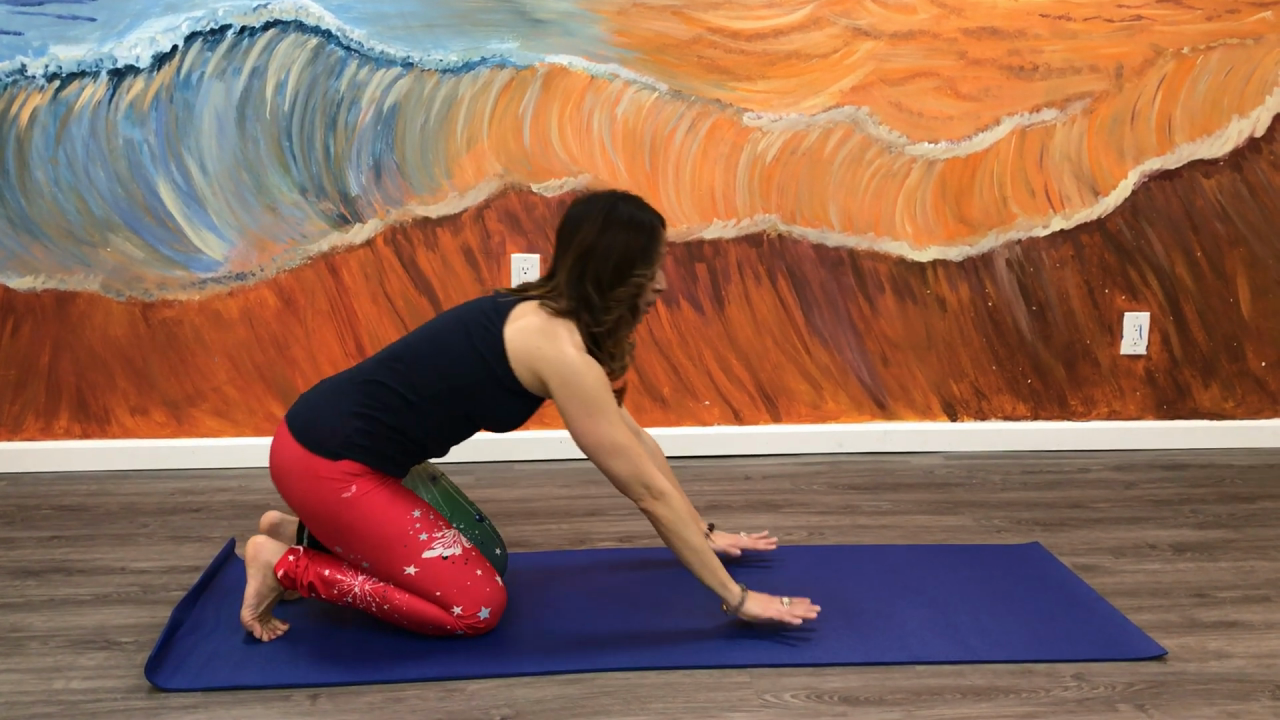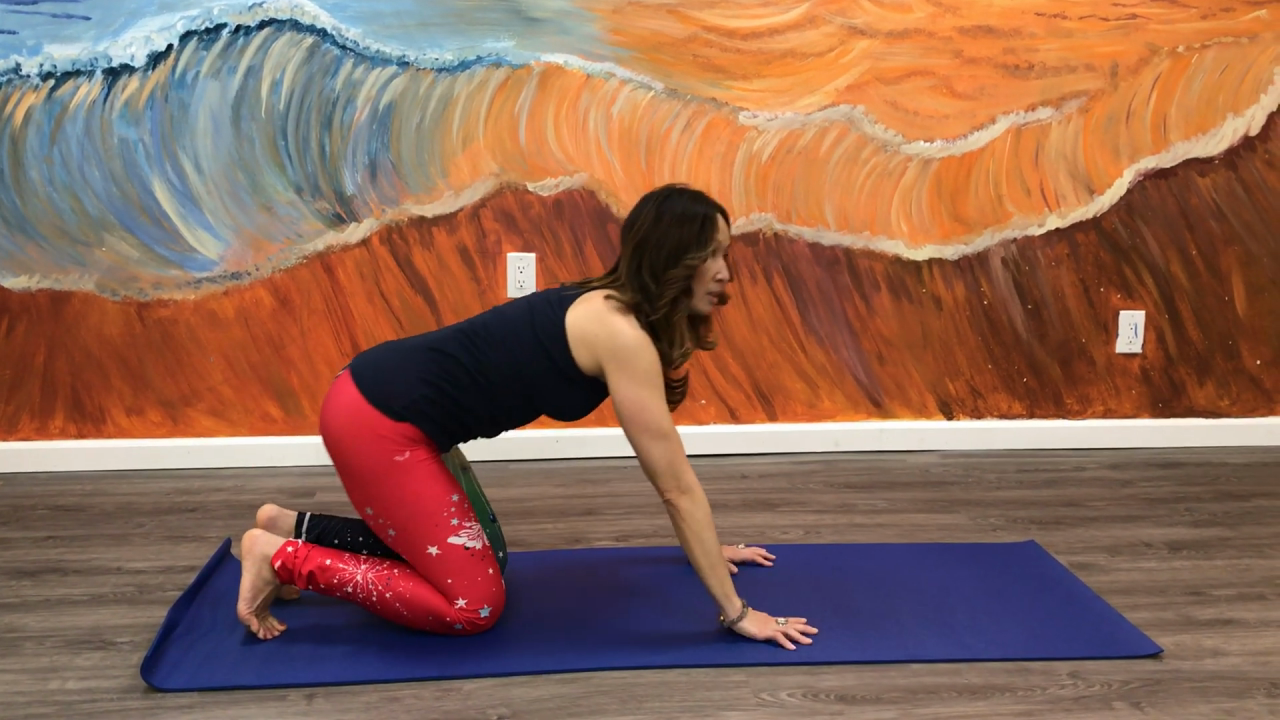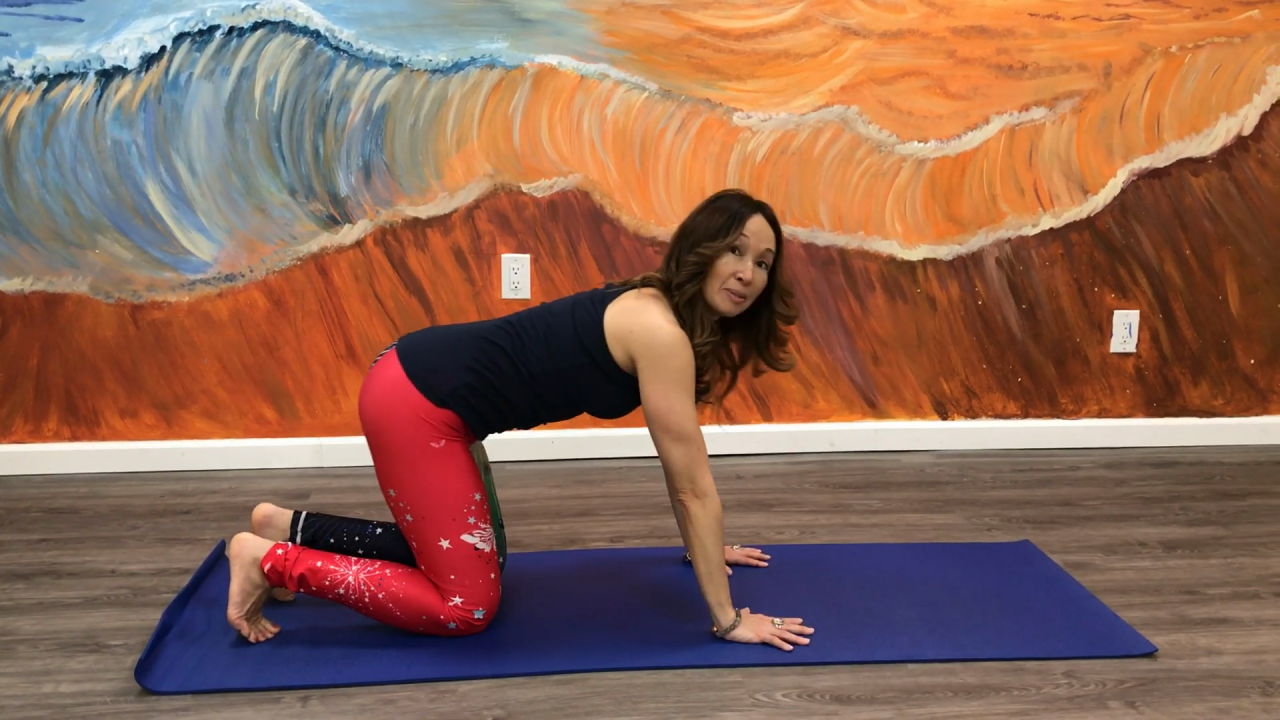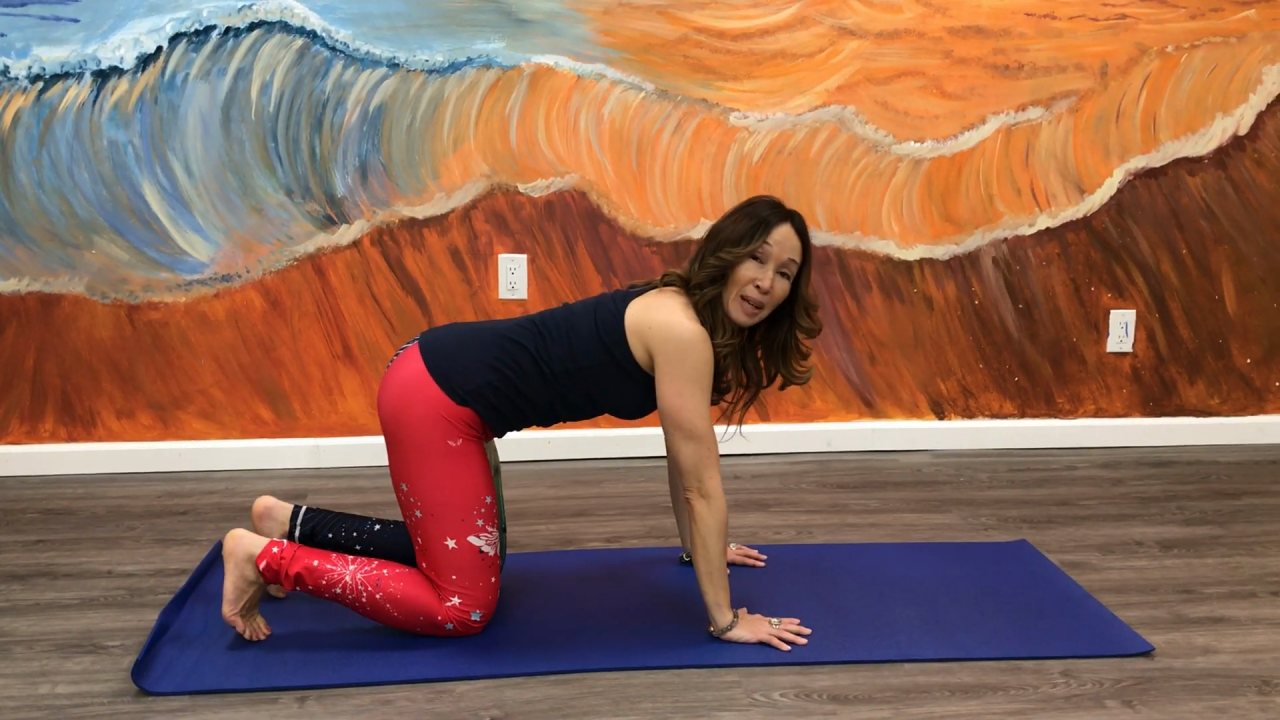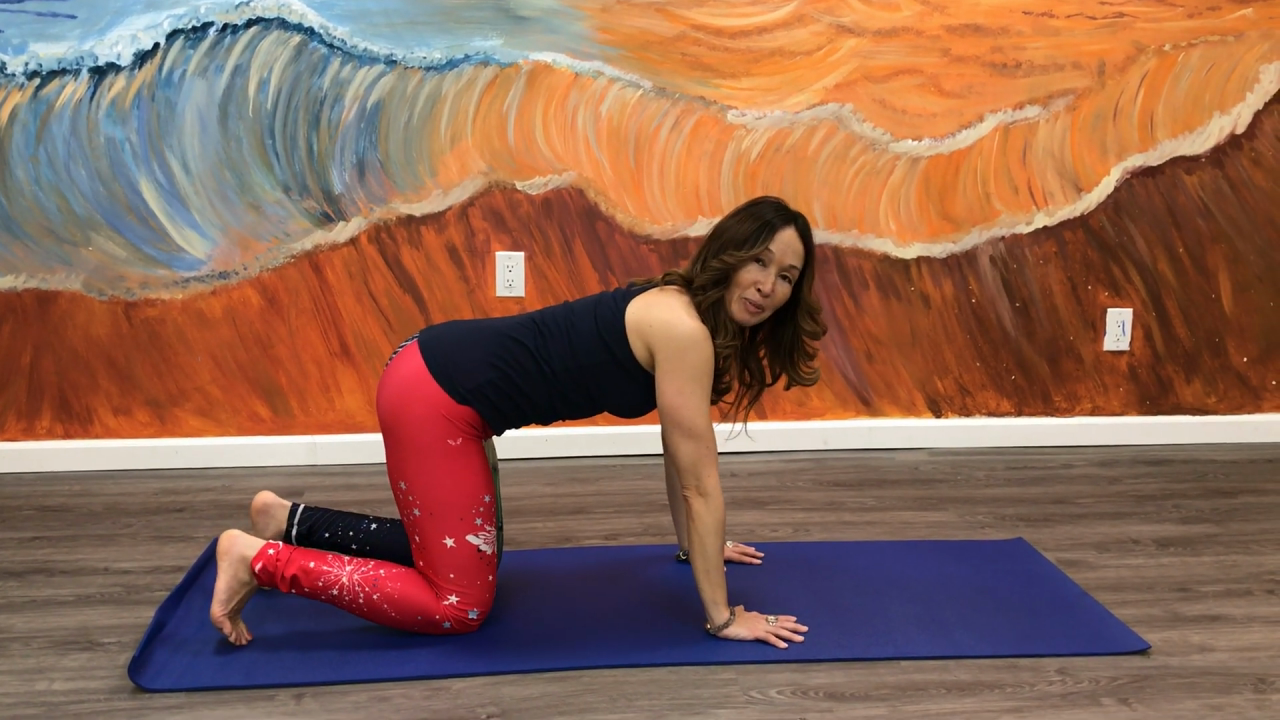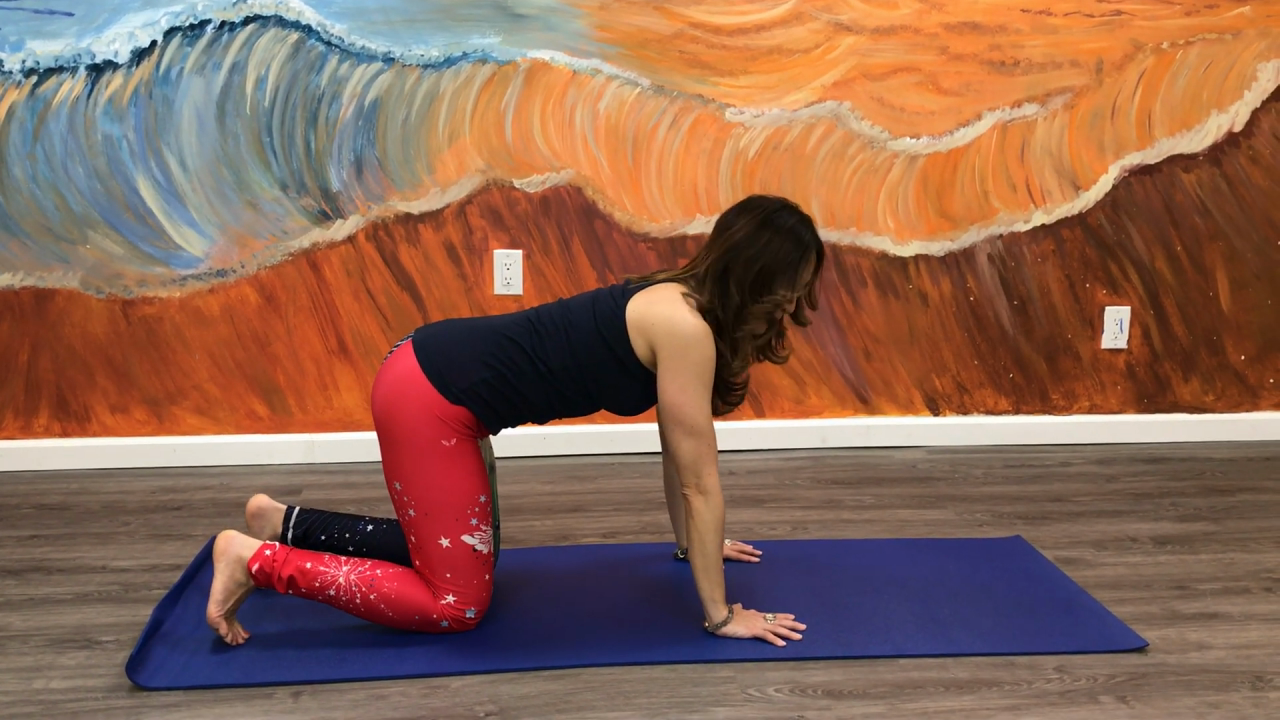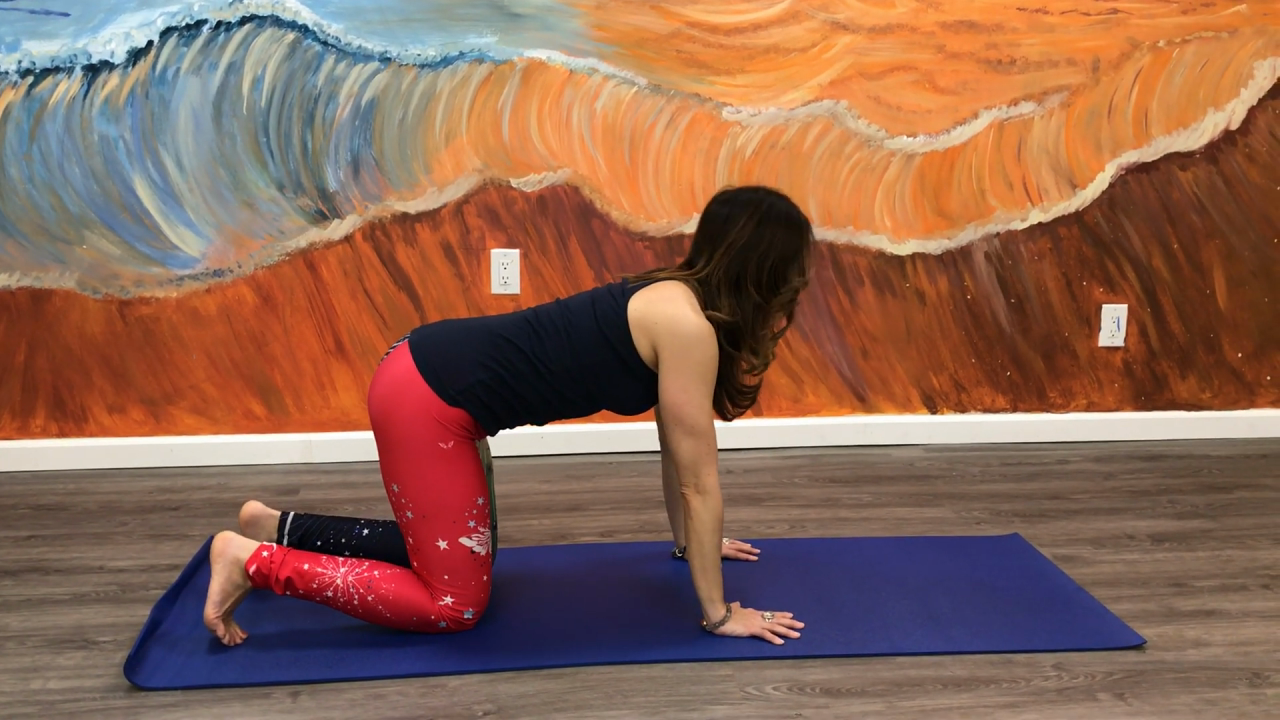
dt=0.4s
person 1, frame 1
left shoulder: (546, 317)
right shoulder: (559, 349)
left elbow: (634, 439)
right elbow: (649, 490)
left wrist: (705, 533)
right wrist: (737, 598)
left hip: (341, 445)
right hip: (327, 459)
left knee: (477, 556)
right knee: (477, 604)
left ankle: (306, 532)
right ankle: (285, 565)
person 1, frame 2
left shoulder: (609, 311)
right shoulder: (622, 334)
left elbow: (669, 470)
right elbow: (678, 484)
left wrist: (708, 545)
right wrist: (736, 612)
left hip: (383, 405)
right hip: (376, 419)
left knee: (471, 557)
right knee: (474, 603)
left ankle: (295, 528)
right ankle: (283, 558)
person 1, frame 3
left shoulder: (676, 316)
right shoulder: (661, 331)
left elbow: (681, 468)
right elbow: (694, 485)
left wrist: (703, 548)
right wrist: (728, 618)
left hip: (423, 390)
right hip: (415, 401)
left knee: (473, 557)
right knee: (467, 605)
left ankle: (294, 528)
right ankle: (271, 560)
person 1, frame 4
left shoulder: (691, 316)
right shoulder: (683, 331)
left elbow: (682, 464)
right elbow: (702, 485)
left wrist: (699, 549)
right wrist: (724, 618)
left hip: (440, 382)
right hip: (434, 398)
left knee: (463, 557)
right knee: (463, 606)
left ankle: (292, 523)
right ankle: (263, 555)
person 1, frame 5
left shoulder: (694, 316)
right shoulder: (684, 330)
left elbow: (679, 460)
right elbow: (701, 483)
left wrist: (695, 545)
right wrist: (721, 615)
left hip: (440, 379)
right hip: (434, 396)
left knee: (461, 555)
right knee: (459, 605)
left ankle: (290, 522)
right ankle: (258, 558)
person 1, frame 6
left shoulder: (683, 307)
right shoulder: (686, 327)
left elbow: (677, 456)
right elbow: (700, 481)
left wrist: (691, 542)
right wrist: (720, 613)
left hip: (436, 377)
right hip: (429, 396)
left knee: (460, 554)
right knee: (458, 603)
left ankle: (286, 525)
right ankle: (254, 558)
person 1, frame 7
left shoulder: (679, 303)
right shoulder: (688, 326)
left elbow: (676, 456)
right elbow: (698, 480)
left wrist: (688, 542)
right wrist: (718, 613)
left hip: (431, 378)
right hip: (427, 398)
left knee: (456, 553)
right knee: (455, 604)
left ankle: (281, 529)
right ankle: (252, 560)
